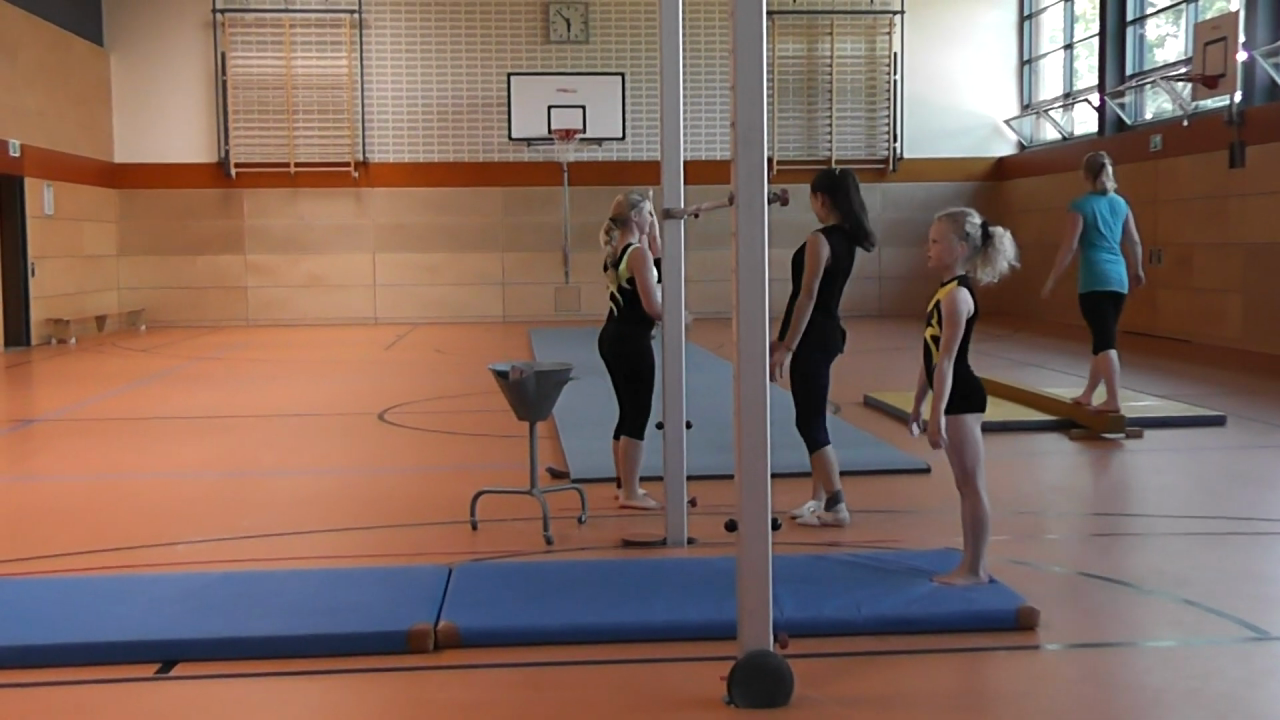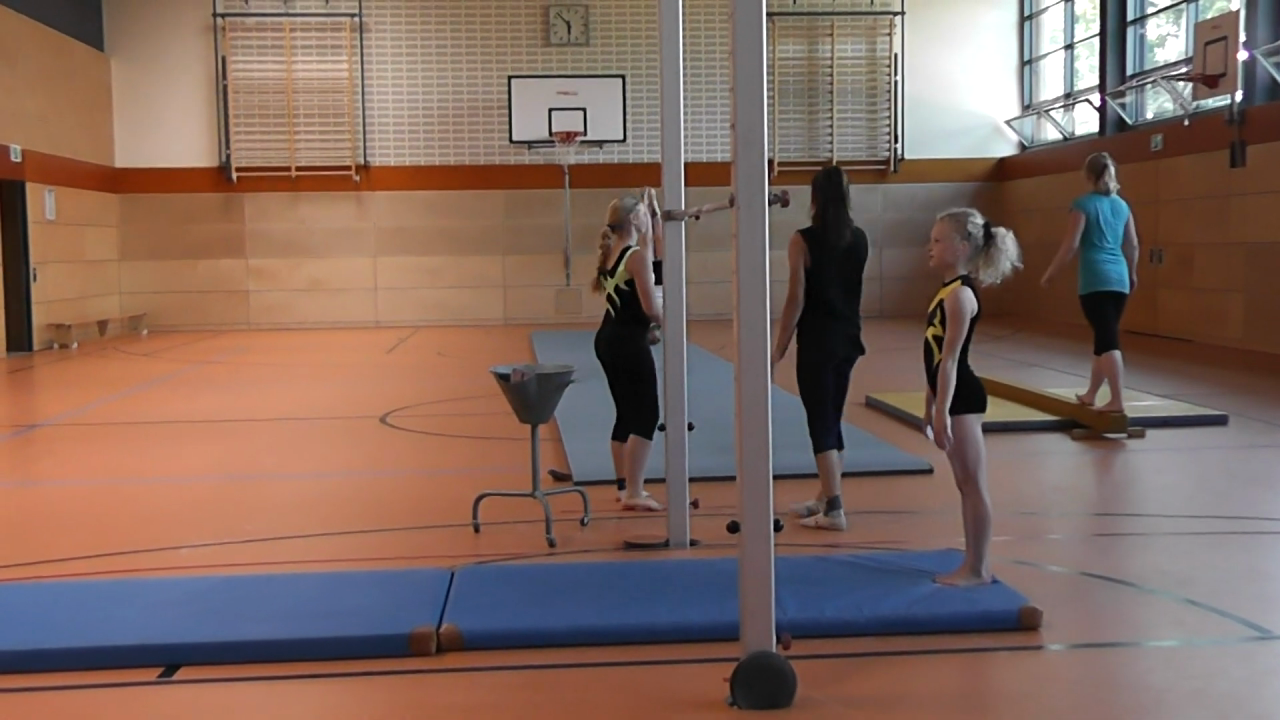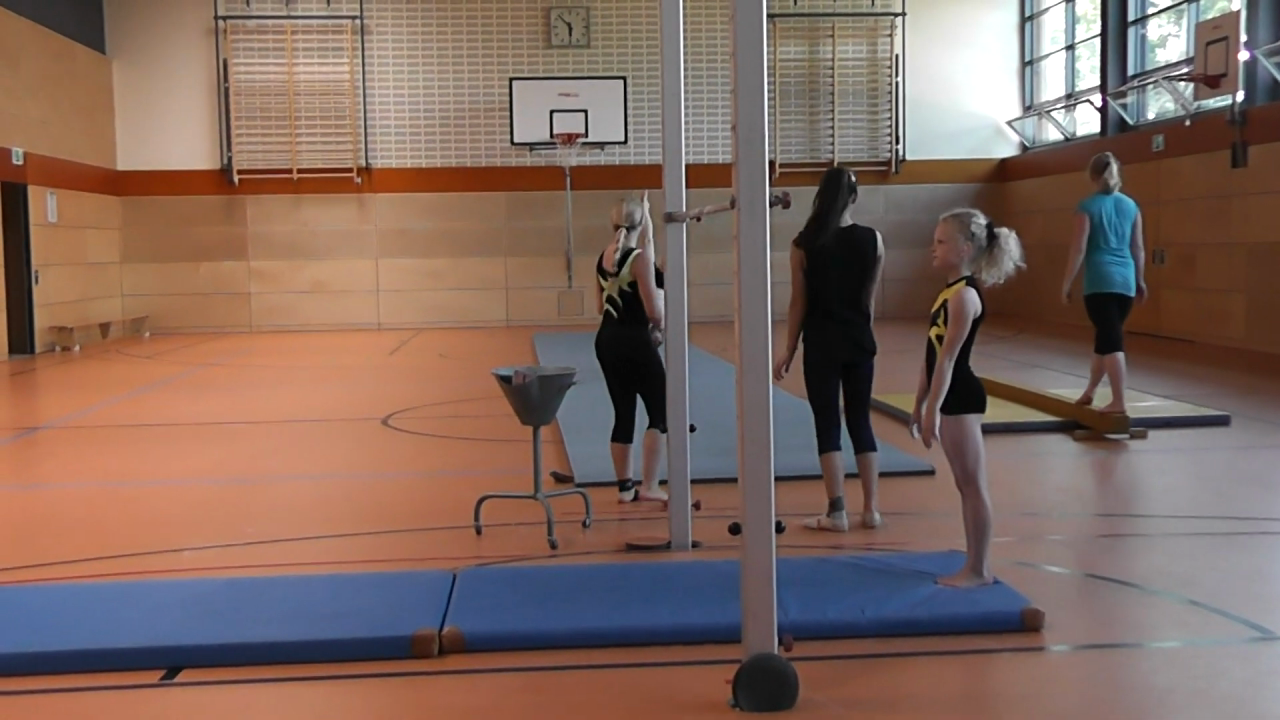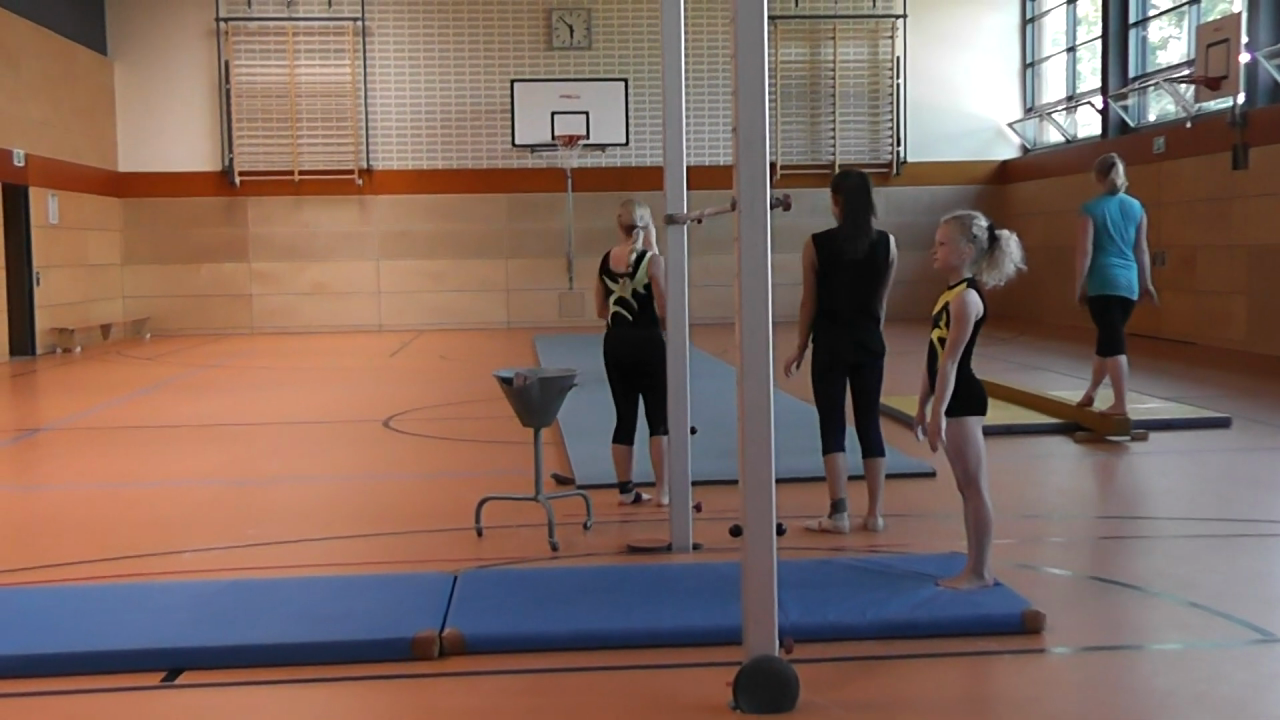
dt=0.3s
person 1, frame 1
left shoulder: (956, 296)
right shoulder: (945, 292)
left elbow: (946, 359)
right elbow: (931, 356)
left wrist: (938, 413)
right wrist: (918, 404)
left hip: (960, 399)
right hip: (950, 398)
left knee: (972, 486)
right knee: (964, 485)
left ankle: (975, 568)
right ankle: (969, 564)
person 1, frame 2
left shoulder: (960, 295)
right shoulder: (947, 292)
left elbow: (950, 358)
left wrist: (942, 412)
right wrist: (931, 407)
left hip: (961, 399)
right hip: (951, 398)
left knee: (974, 486)
right knee: (964, 485)
left ankle: (978, 569)
right ankle: (972, 564)
person 1, frame 3
left shoulder: (964, 296)
right shoulder: (950, 292)
left elbow: (948, 358)
right elbow: (931, 356)
left wrist: (932, 409)
right wrist: (920, 404)
left hip: (961, 399)
right hip: (950, 399)
left knee: (973, 486)
right knee: (964, 486)
left ankle: (979, 570)
right ankle: (973, 566)
person 1, frame 4
left shoulder: (966, 298)
right shoulder: (949, 294)
left elbow: (951, 361)
right elbow: (933, 356)
left wrist: (938, 413)
right wrist: (924, 406)
left hip: (963, 401)
right hip: (951, 401)
left knee: (975, 489)
right knee: (966, 488)
left ankle: (980, 572)
right ankle: (974, 568)
person 2, frame 1
left shoulder: (819, 240)
right shoulder: (846, 237)
left elbow: (807, 298)
left wrist: (786, 348)
right wrist: (782, 338)
left hip: (812, 340)
right hip: (821, 337)
left knee: (810, 422)
right knee: (812, 420)
left ankle: (836, 506)
right ankle: (820, 499)
person 2, frame 2
left shoulder: (804, 241)
right shoulder: (860, 239)
left elbow: (796, 300)
right elbow: (853, 291)
left wrist: (780, 348)
left hip: (818, 341)
right hip: (849, 338)
left knee: (820, 423)
right knee: (832, 420)
left ankle: (833, 511)
right ankle: (826, 499)
person 2, frame 3
left shoulder: (804, 243)
right shoulder: (873, 239)
left elbow: (799, 303)
right elbow: (871, 299)
left wrist: (789, 351)
left hip: (822, 344)
right hip: (860, 342)
left knee: (828, 425)
right knee: (861, 422)
left ankle: (837, 512)
right ankle: (870, 509)
person 2, frame 4
left shoulder: (817, 245)
right shoulder: (886, 244)
left elbow: (810, 303)
right elbow: (882, 302)
left wrist: (800, 348)
left hip: (830, 347)
right hip: (869, 345)
left knee: (832, 428)
right knee: (869, 425)
left ankle: (838, 514)
right ankle: (874, 513)
person 3, frame 1
left shoulder: (616, 252)
right shoulder: (639, 253)
right elbow: (652, 306)
left hip: (613, 336)
right hip: (632, 340)
left knee: (629, 412)
right knee: (638, 414)
left ankle: (625, 484)
right ankle: (630, 492)
person 3, frame 2
left shoulder: (609, 254)
right shoulder: (638, 256)
right elbow: (651, 307)
right wrist: (665, 321)
left hip: (607, 338)
right hip: (629, 341)
left knee: (625, 413)
right knee: (647, 415)
left ankle: (625, 486)
right ankle: (633, 491)
person 3, frame 3
left shoulder: (605, 257)
right shoulder: (639, 258)
right elbow: (653, 310)
right wrist: (660, 324)
left hip: (607, 340)
right hip: (633, 341)
left knee: (623, 414)
right knee: (659, 412)
left ankle: (625, 487)
right ankle: (650, 485)
person 3, frame 4
left shoulder: (605, 260)
right shoulder: (653, 259)
left elbow: (601, 311)
right elbow: (664, 311)
right wrist: (666, 328)
left hip: (615, 343)
right hip: (647, 343)
left knee: (625, 418)
right knee: (659, 418)
left ankle: (626, 490)
right ankle: (663, 490)
person 4, frame 1
left shoulder: (1081, 205)
right shoulder: (1120, 203)
left elbow: (1069, 247)
right elbow: (1134, 241)
left wrist: (1051, 280)
right wrist: (1137, 269)
left hip: (1095, 279)
right hip: (1119, 279)
left knee: (1105, 339)
right knee: (1103, 337)
left ankle: (1113, 400)
right ankle: (1088, 394)
person 4, frame 2
left shoulder: (1083, 204)
right shoulder: (1122, 205)
left elbow: (1071, 245)
right elbow: (1132, 245)
left wrist: (1049, 273)
right wrist: (1131, 274)
left hip: (1096, 280)
right hip: (1119, 279)
left knee: (1108, 339)
right knee: (1105, 337)
left ankle: (1117, 401)
right ankle: (1090, 394)
person 4, frame 3
left shoulder: (1088, 206)
right shoulder: (1130, 205)
left elbow: (1079, 249)
right elbow: (1138, 247)
left wrist: (1067, 284)
right wrist: (1139, 280)
left hip: (1100, 281)
right hip: (1125, 281)
left knee: (1111, 340)
right knee: (1106, 337)
left ankle: (1119, 402)
right ankle: (1090, 391)
person 4, frame 4
left shoulder: (1091, 208)
right shoulder: (1136, 207)
left elbow: (1085, 251)
right elbow: (1141, 248)
left wrist: (1079, 287)
right wrist: (1146, 283)
left hip: (1103, 283)
right hip: (1129, 284)
left knee: (1113, 342)
right knee: (1107, 339)
left ankle: (1120, 404)
right ankle: (1091, 392)
